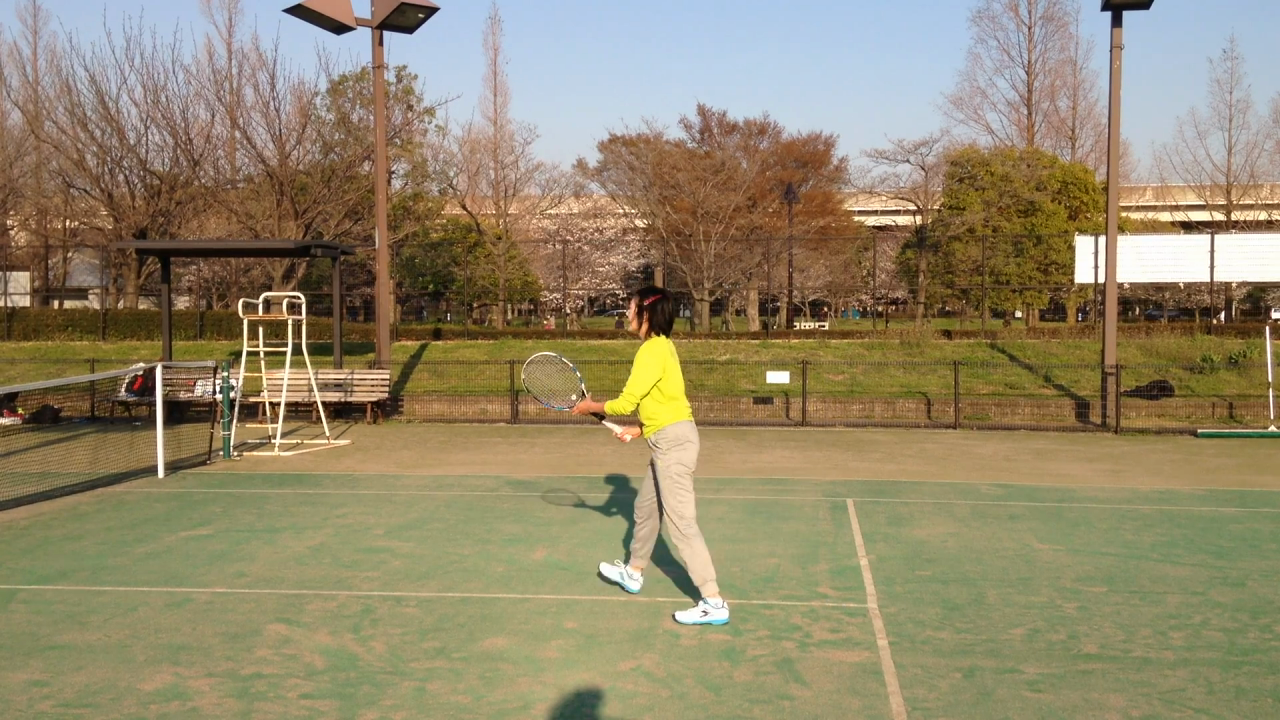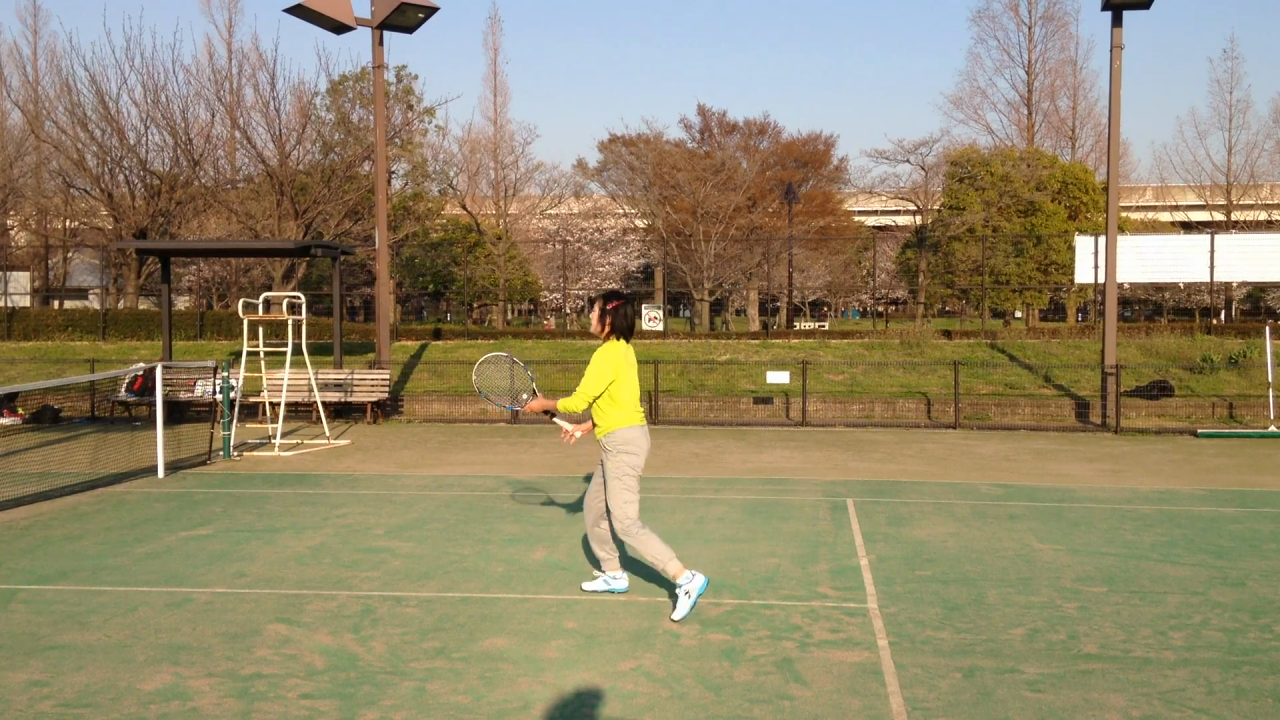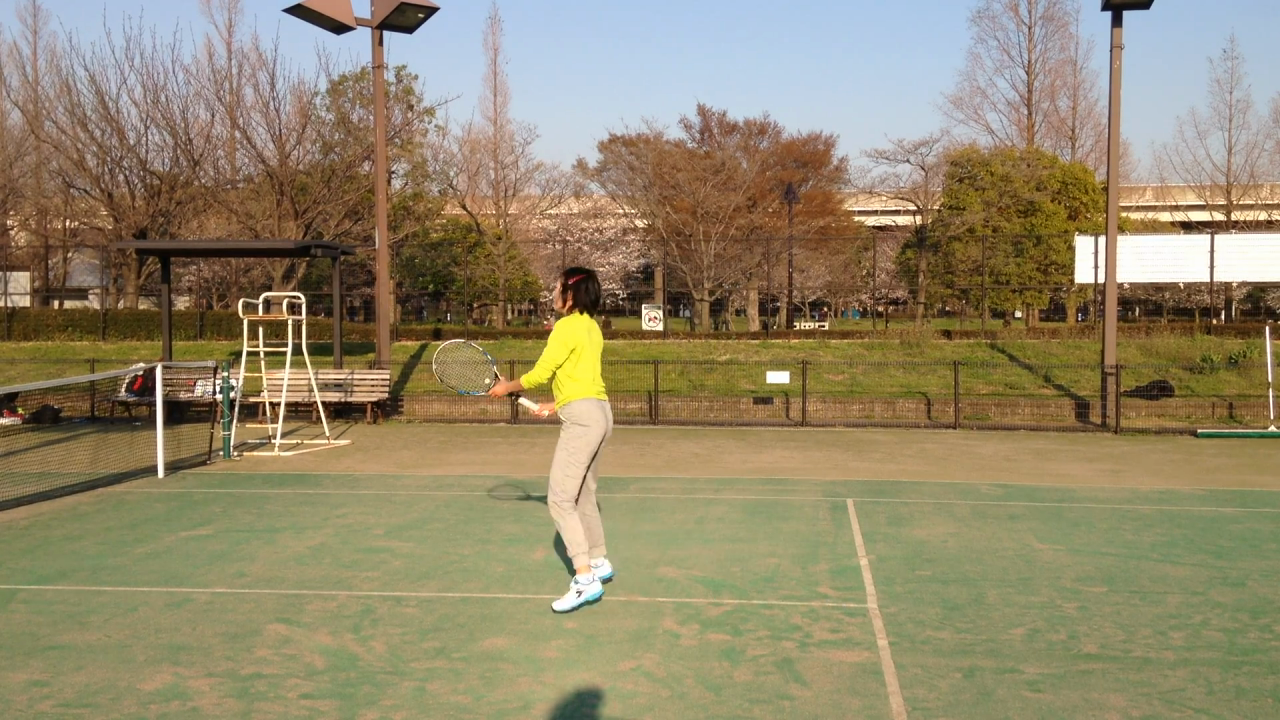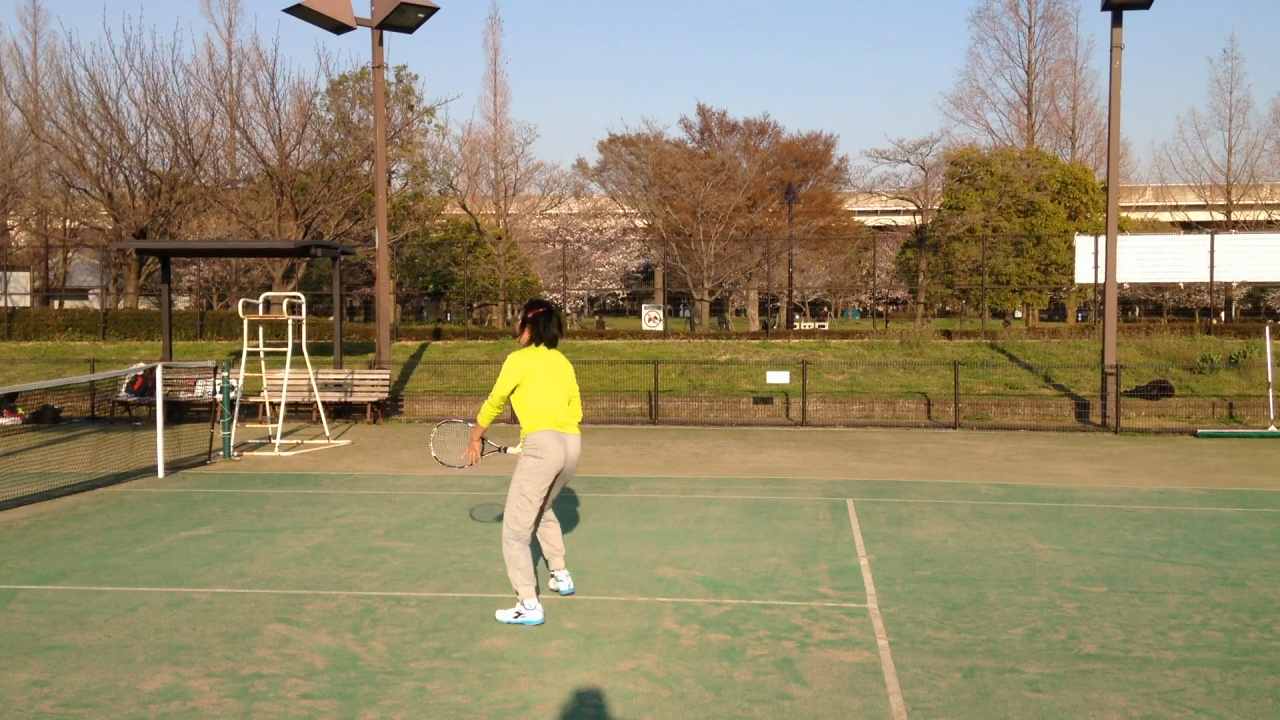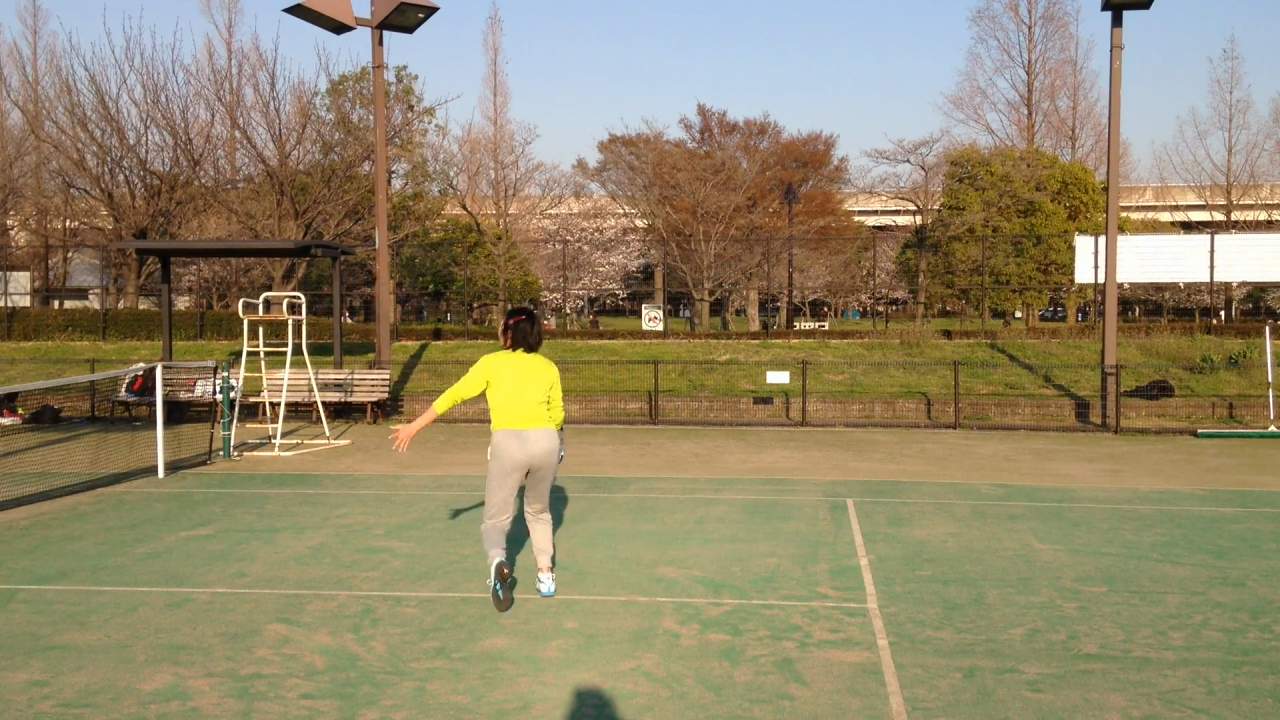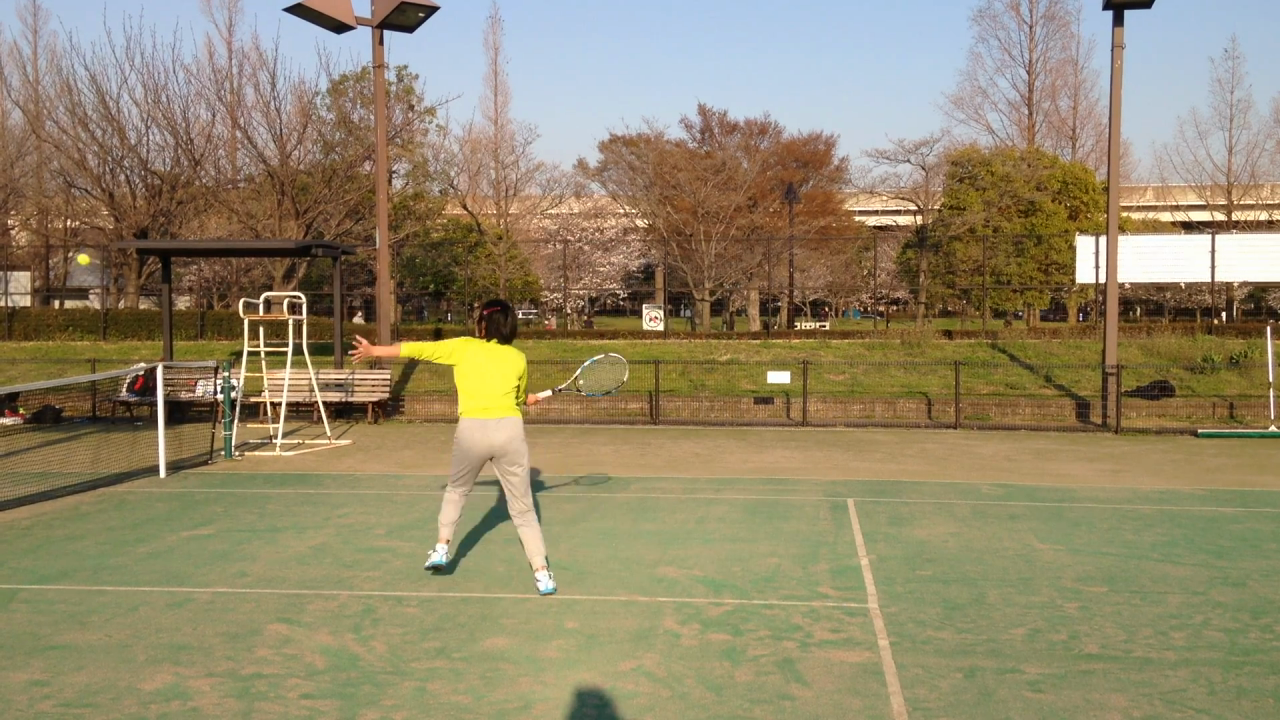
dt=0.2s
person 1, frame 1
left shoulder: (652, 351)
right shoulder: (660, 347)
left elbow: (625, 403)
left wrist: (590, 406)
right wrist: (638, 429)
left hip: (674, 443)
right hip: (667, 442)
left knee: (682, 524)
right knee: (645, 508)
left ankle: (713, 603)
right ankle: (633, 571)
person 1, frame 2
left shoulder: (608, 354)
right shoulder: (622, 351)
left elbow: (579, 401)
left wrist: (544, 405)
right wrist: (585, 427)
left hip: (624, 446)
right hip: (624, 442)
left knee: (627, 526)
right knee: (593, 509)
left ankle: (687, 579)
right ankle: (613, 573)
person 1, frame 3
left shoulder: (566, 326)
right shoulder: (591, 328)
left elbow: (540, 373)
left wrist: (506, 387)
right wrist: (556, 405)
left hip: (581, 419)
right hip: (599, 415)
left knee: (560, 501)
right knee: (583, 497)
left ankle: (586, 580)
right ankle: (598, 563)
person 1, frame 4
left shoulder: (519, 360)
right shoulder: (564, 363)
left elbow: (494, 404)
left wrist: (476, 438)
left hip: (542, 447)
right hip: (571, 445)
left knee: (514, 531)
right knee: (541, 511)
left ankle: (529, 605)
right ankle: (560, 576)
person 1, frame 5
left shoulder: (493, 362)
right shoulder: (549, 367)
left elbow: (453, 395)
left wrist: (415, 426)
left hip: (509, 443)
right hip: (545, 441)
left knee: (495, 523)
right knee: (538, 511)
left ankle: (500, 564)
right ankle: (546, 575)
person 1, frame 6
left shoulder: (464, 347)
right shoulder: (519, 359)
left elbow: (417, 350)
left wrist: (374, 350)
left hip: (473, 431)
right hip: (509, 430)
left knee: (458, 490)
right knee: (522, 507)
left ankle: (442, 548)
right ankle: (543, 575)
